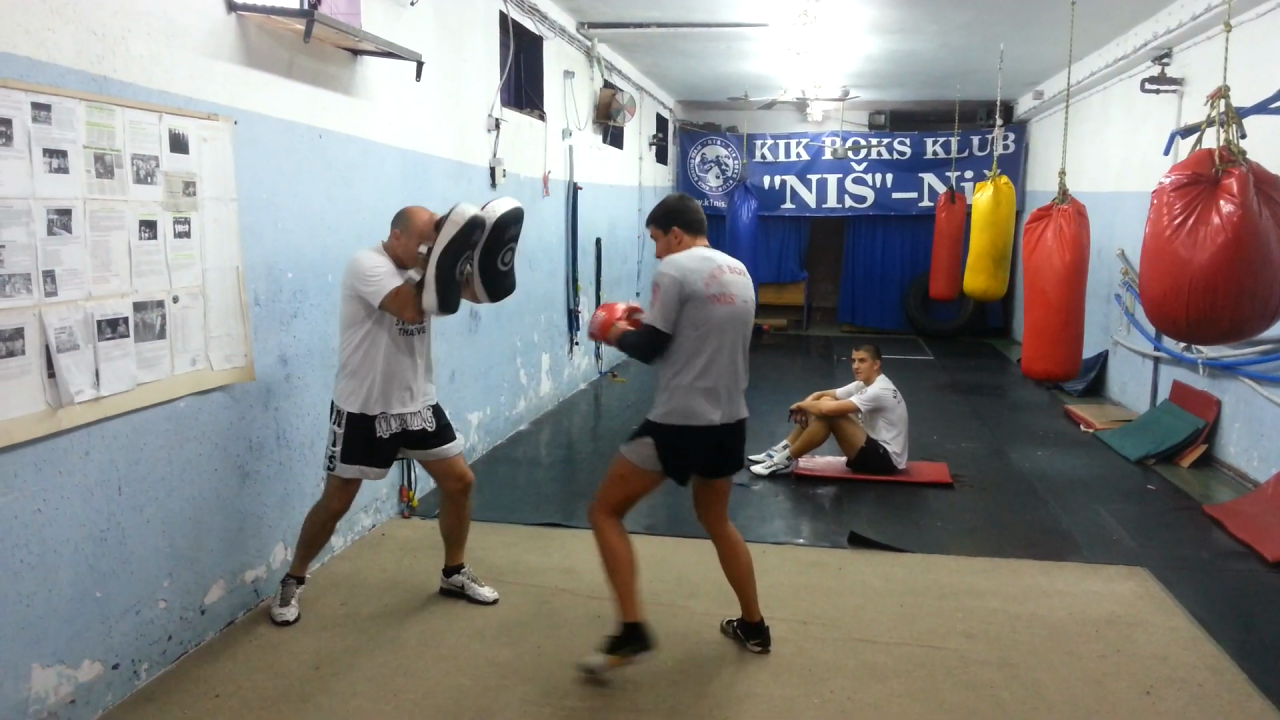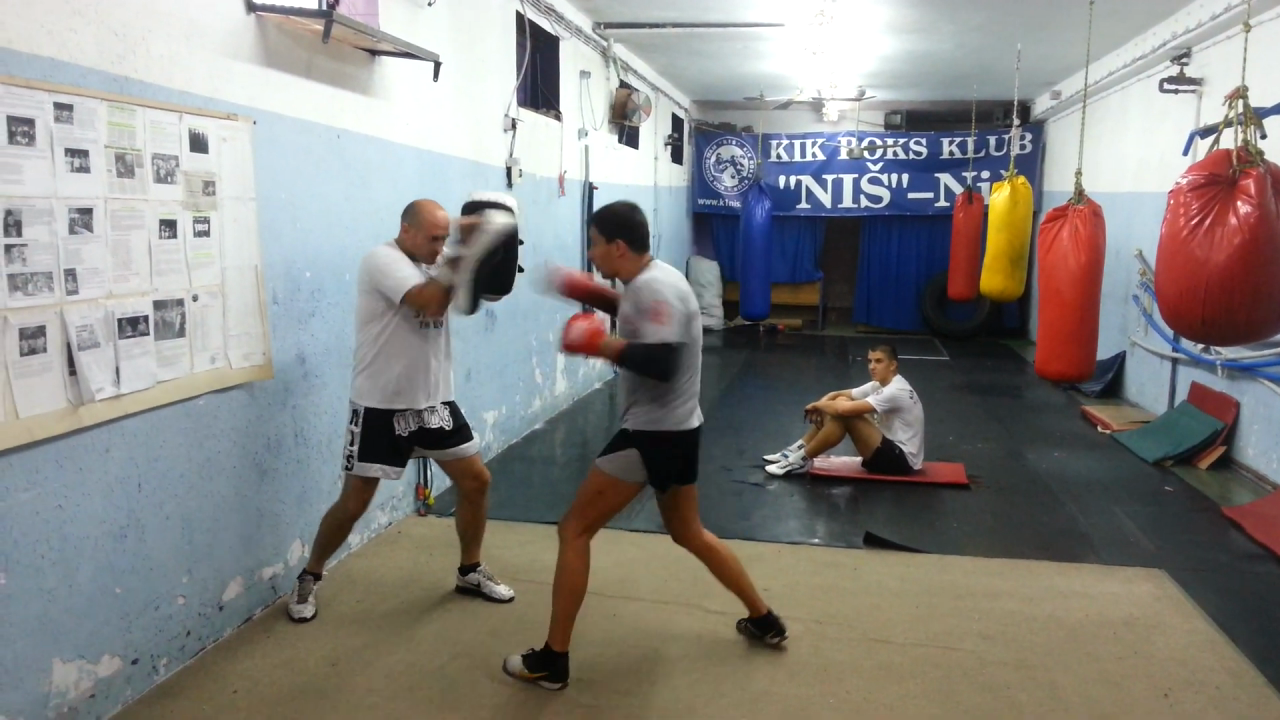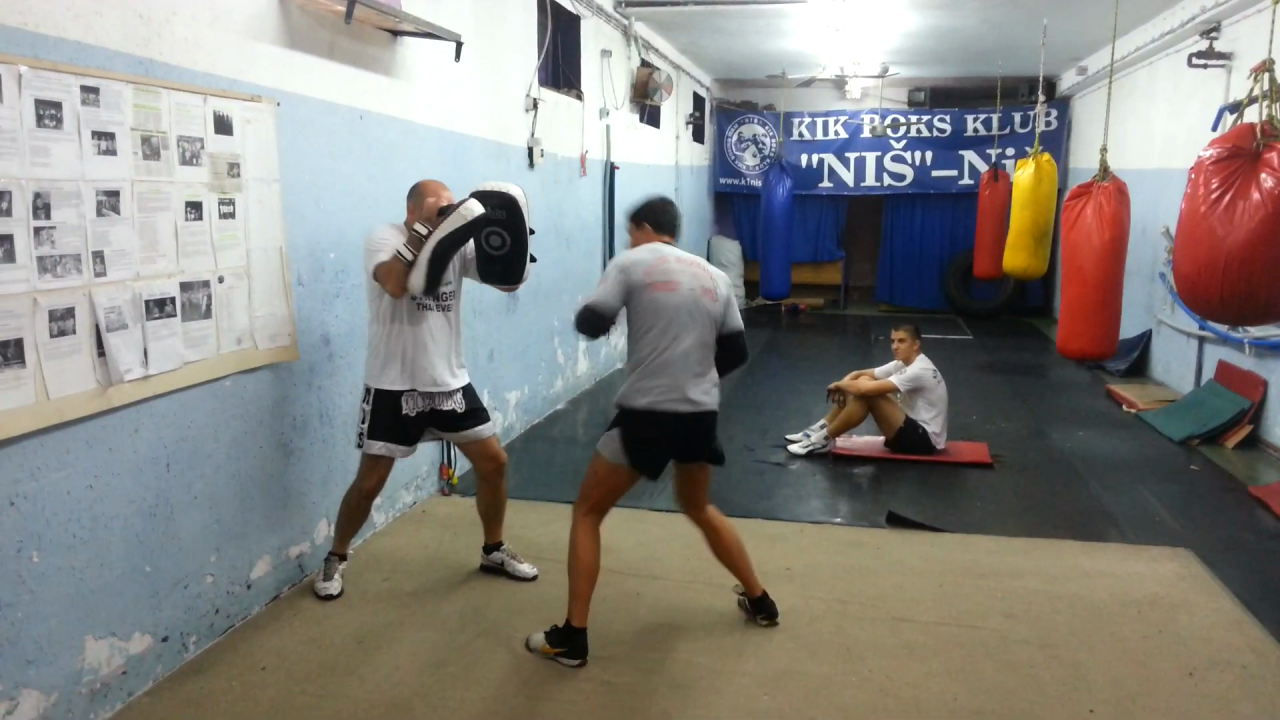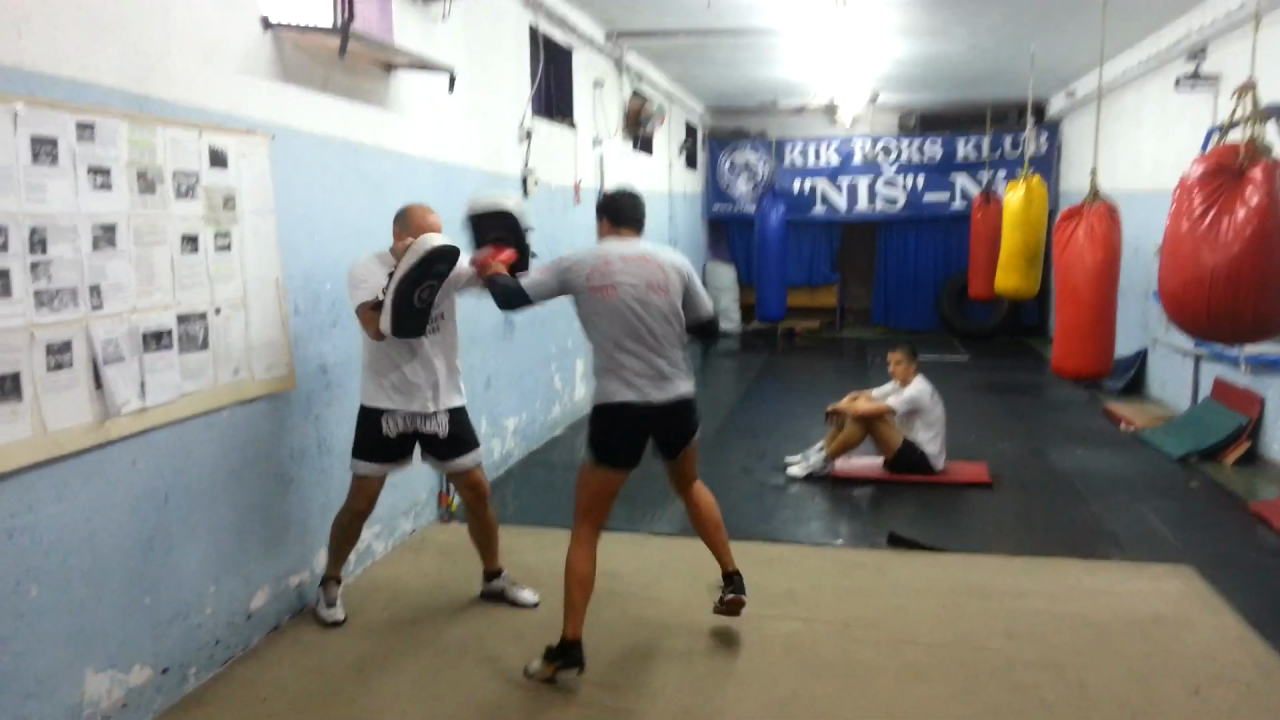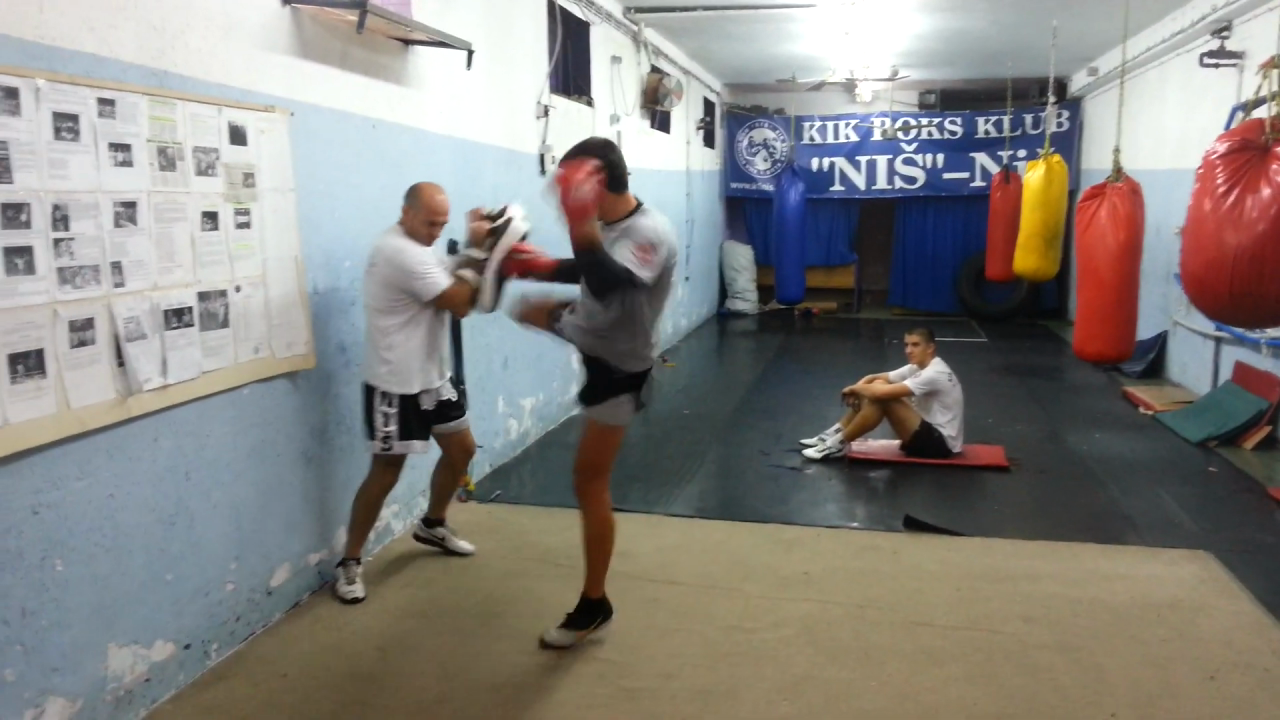
dt=0.4s
person 1, frame 1
left shoulder: (675, 269)
right shoulder: (740, 271)
left elbow: (649, 347)
left wrist: (614, 330)
right wrist: (645, 319)
left hip: (679, 421)
right hip: (730, 419)
left knee: (604, 511)
right knee: (716, 519)
left ankle: (631, 630)
right ankle: (753, 626)
person 1, frame 2
left shoulder: (652, 288)
right shoulder: (653, 279)
left elbow: (661, 364)
left wrist: (604, 346)
right wrist: (593, 293)
left hip: (652, 432)
right hip: (682, 429)
left knee: (574, 530)
right knee: (688, 532)
left ankle: (553, 659)
right ankle: (764, 620)
person 1, frame 3
left shoulder: (632, 262)
right shoulder: (715, 277)
left elbow: (590, 323)
right elbow: (737, 353)
left wrist: (611, 305)
left hip: (649, 411)
right hip: (700, 412)
left knee: (587, 513)
right knee: (699, 510)
left ankle: (573, 636)
right ankle: (759, 600)
person 1, frame 4
left shoulder: (579, 261)
right shoulder: (675, 263)
left elbow: (514, 297)
right elbow: (708, 329)
left wrist: (491, 273)
left hip: (618, 409)
right hip: (676, 402)
left knee: (586, 527)
right knee: (689, 486)
left ankle: (568, 648)
right ankle: (731, 580)
person 1, frame 5
left shoulder: (651, 234)
right shoulder: (613, 223)
left elbow: (607, 285)
left wrist: (581, 227)
right wrist: (547, 267)
left hip: (618, 365)
right hip: (589, 330)
left knee: (591, 488)
right knee: (532, 310)
left ankle: (593, 606)
person 2, frame 1
left shoulder: (426, 262)
right shoulder: (366, 265)
left elbow: (482, 291)
right elbow: (411, 309)
right wrist: (429, 250)
left hip: (417, 401)
right hip: (363, 407)
left knee: (459, 481)
right knee: (336, 503)
left ankle: (455, 574)
right ankle: (292, 581)
person 2, frame 2
left shoulder: (441, 260)
right shoulder: (381, 260)
left elbow: (492, 288)
right elbow: (431, 304)
left wrist: (494, 246)
right wrist: (462, 251)
left hip: (433, 399)
right hip: (381, 405)
left knee: (477, 480)
right knee: (354, 503)
left ankle: (470, 572)
right ankle: (310, 576)
person 2, frame 3
left shoulder: (456, 245)
right shoulder: (383, 238)
right elbow: (395, 284)
right wrist: (424, 228)
left hip: (450, 381)
right hip: (393, 386)
left knee: (494, 462)
right knee: (369, 482)
left ankle: (494, 551)
right ankle: (336, 558)
person 2, frame 4
right shoulder: (367, 270)
right elbow: (376, 328)
left hip: (442, 402)
right hip: (385, 406)
left knee: (476, 490)
right knee: (360, 502)
left ankle: (494, 578)
right ankle: (330, 583)
person 2, frame 5
left shoulder: (416, 246)
right shoulder: (400, 253)
left elbow: (450, 287)
right elbow: (460, 302)
left wrist: (473, 249)
right wrist: (478, 250)
left hip: (432, 375)
right hip: (397, 385)
left knee: (462, 448)
right knee: (384, 476)
left ankle: (432, 525)
right ankle: (349, 563)
